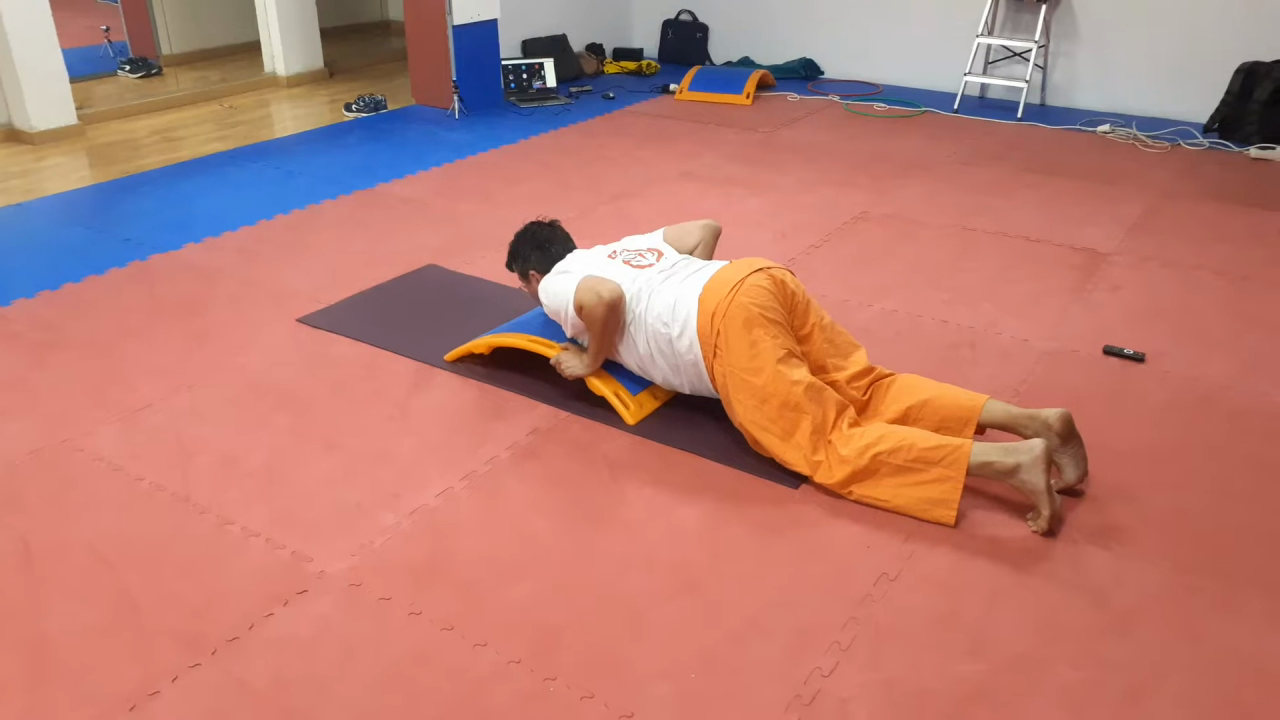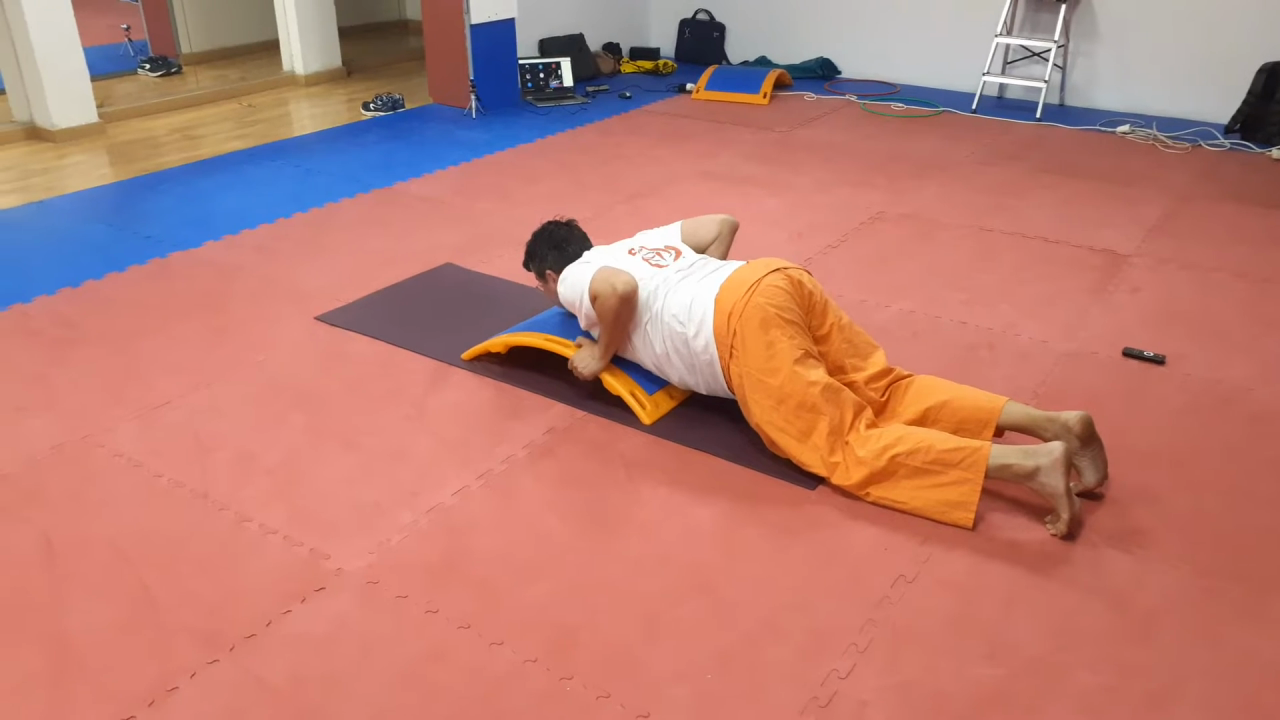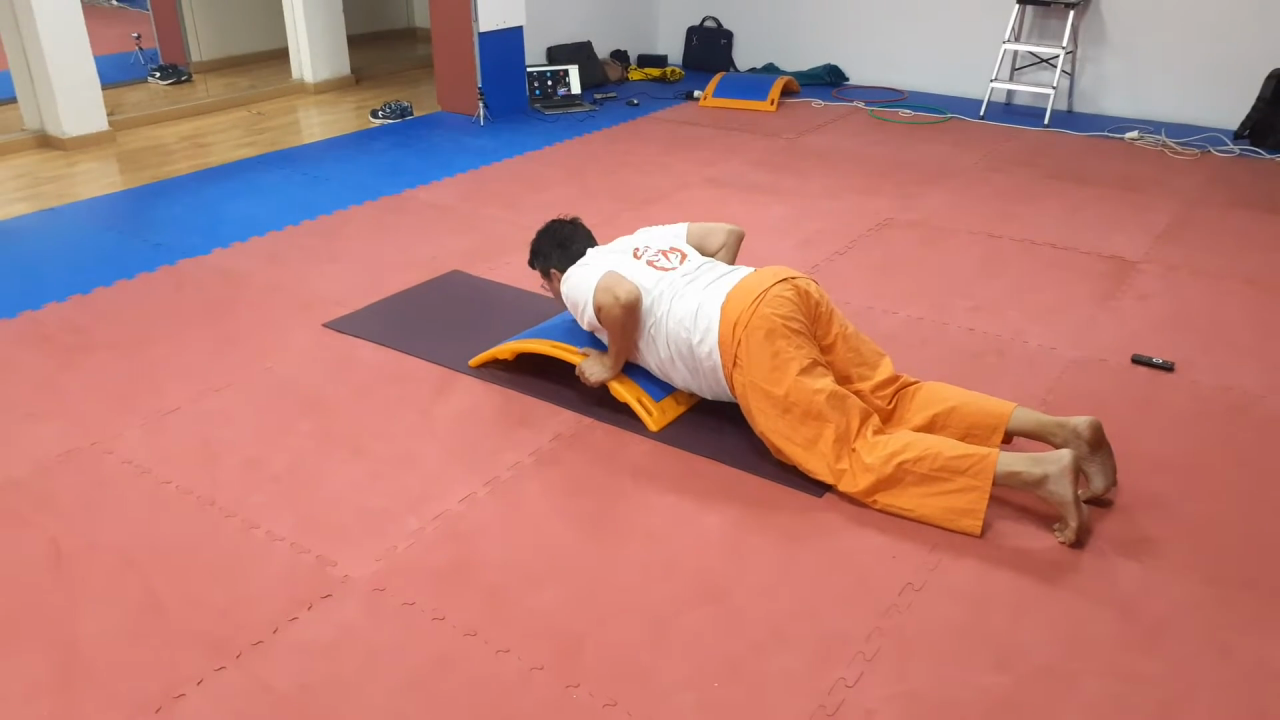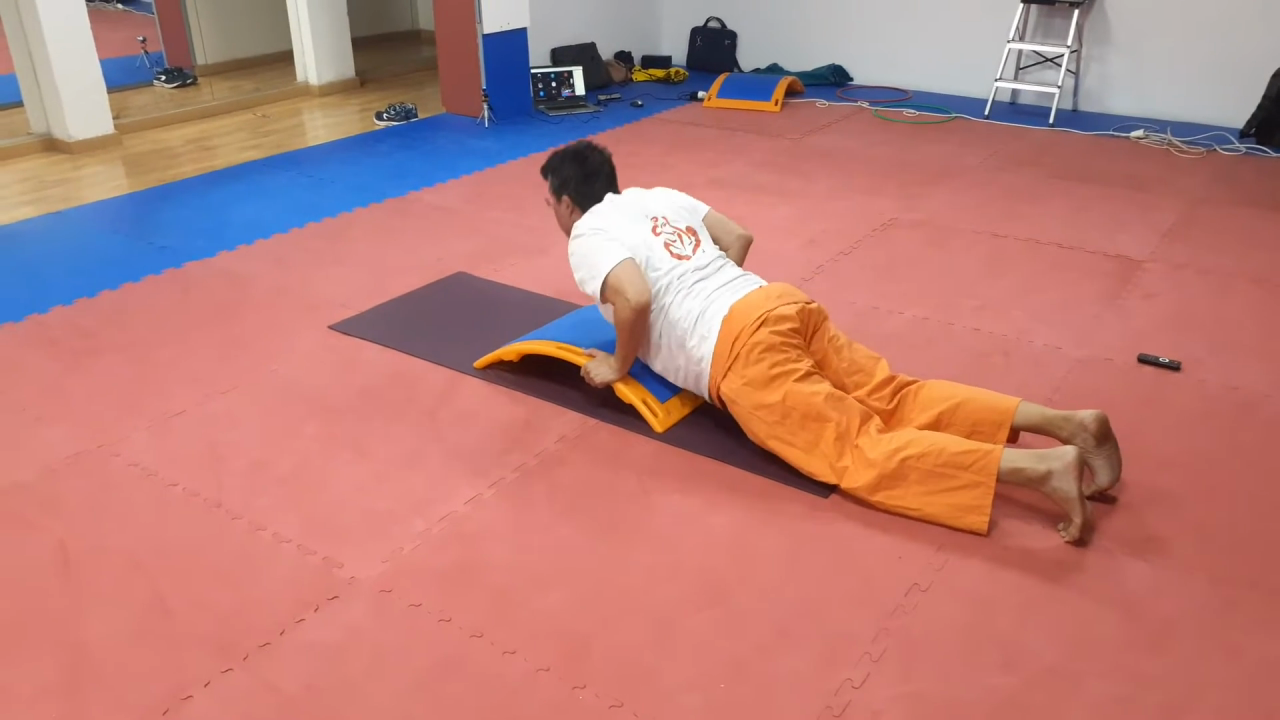
dt=0.5s
person 1, frame 1
left shoulder: (556, 287)
right shoulder: (619, 247)
left elbow: (603, 298)
right elbow: (706, 229)
left wrist: (592, 360)
left hip: (727, 322)
right hip: (761, 278)
left knee: (831, 445)
right knee: (869, 392)
left ankle: (1014, 460)
right ankle: (1036, 421)
person 1, frame 2
left shoulder: (575, 280)
right shoulder: (637, 242)
left elbow: (617, 288)
right elbow: (723, 223)
left wrist: (602, 354)
left hip: (745, 323)
right hip: (776, 277)
left knee: (849, 448)
right knee: (889, 394)
left ankle: (1032, 463)
right ankle: (1054, 424)
person 1, frame 3
left shoulder: (577, 281)
right shoulder: (643, 237)
left elbow: (621, 298)
right elbow: (728, 234)
left wrist: (613, 363)
left hip: (749, 331)
right hip: (781, 287)
left knee: (855, 454)
right knee: (895, 400)
left ankle: (1040, 472)
right ankle: (1063, 429)
person 1, frame 4
left shoulder: (587, 236)
right shoulder: (657, 197)
left elbow: (634, 298)
right elbow: (740, 235)
left wrist: (620, 364)
left hip: (745, 350)
right hip: (780, 302)
left knee: (859, 454)
right knee: (899, 401)
left ankle: (1042, 467)
right ankle: (1068, 423)
